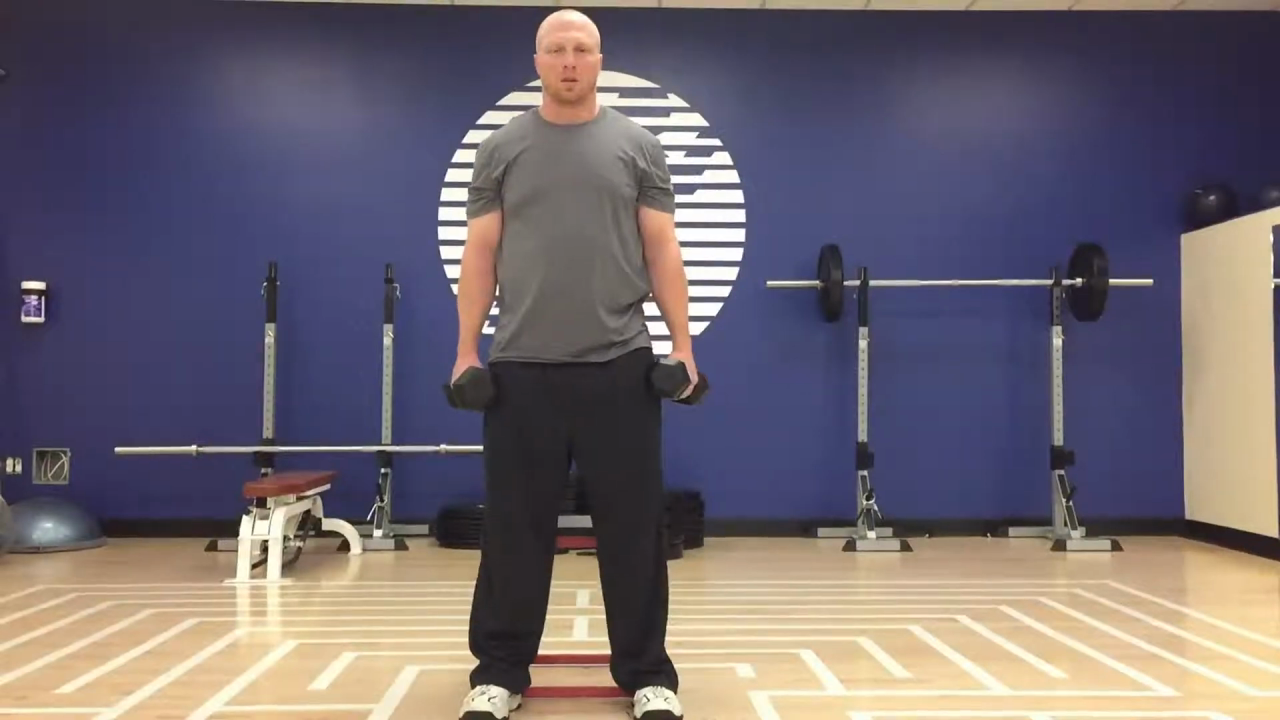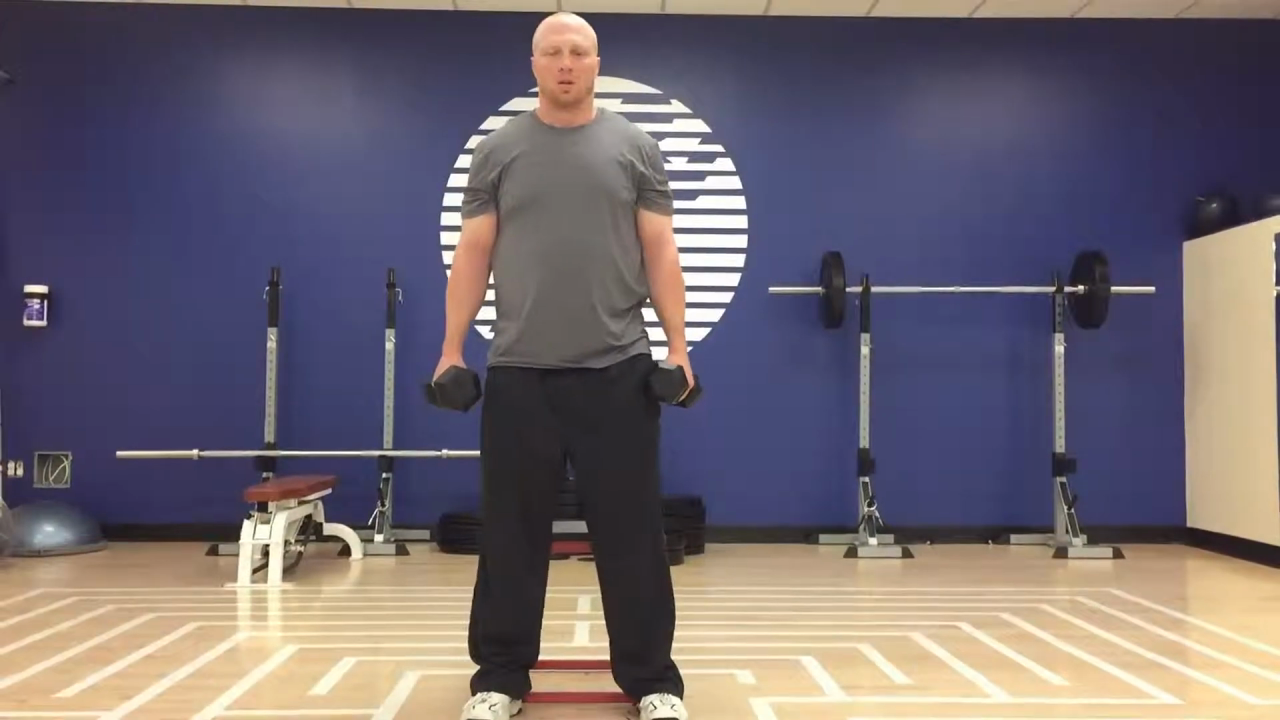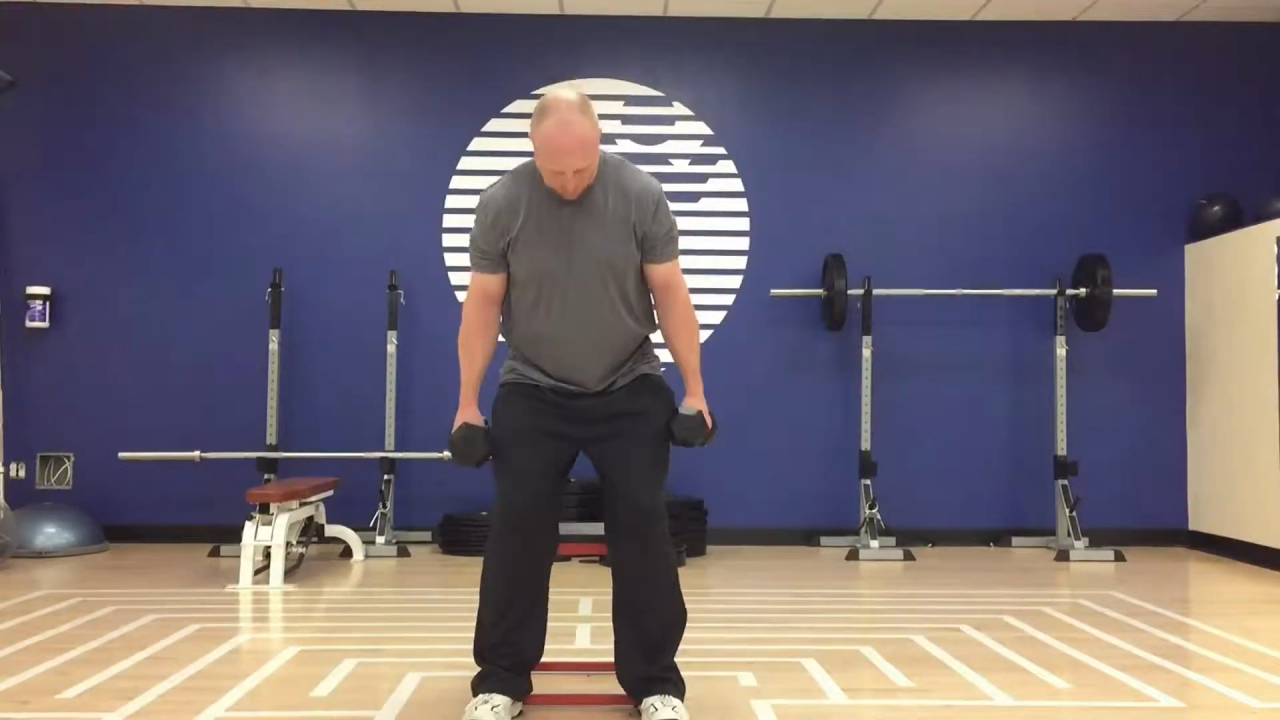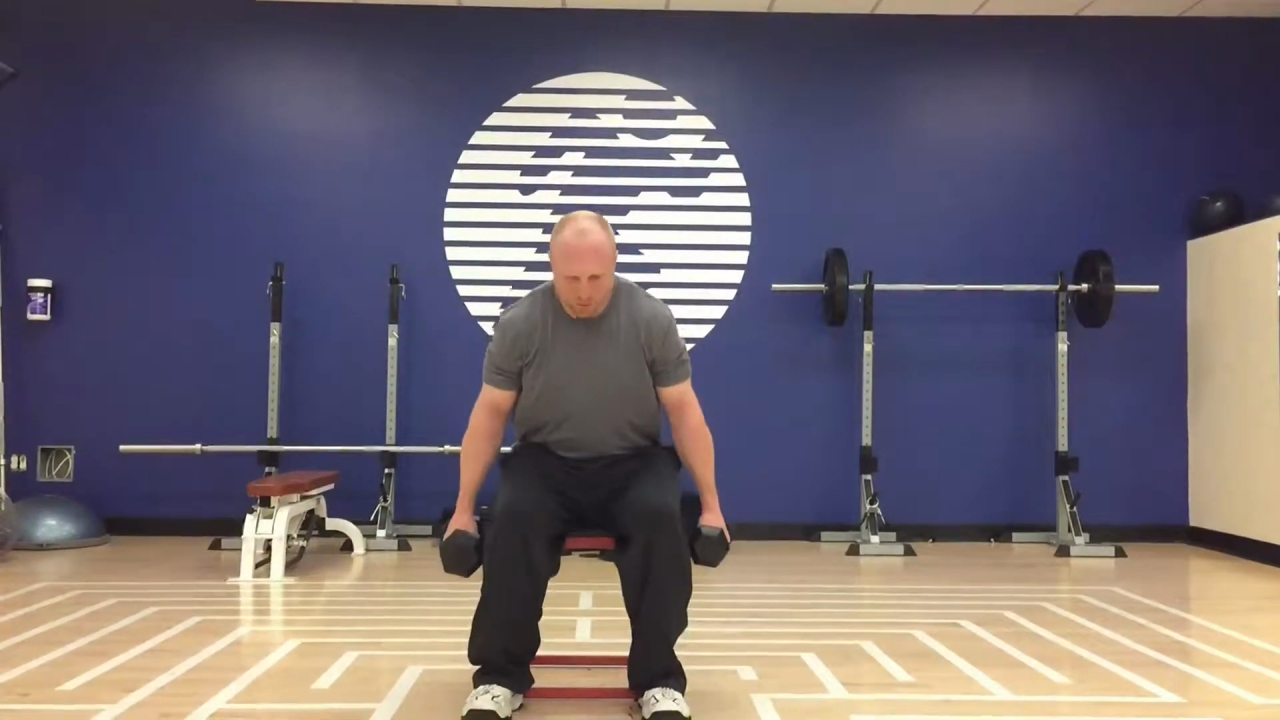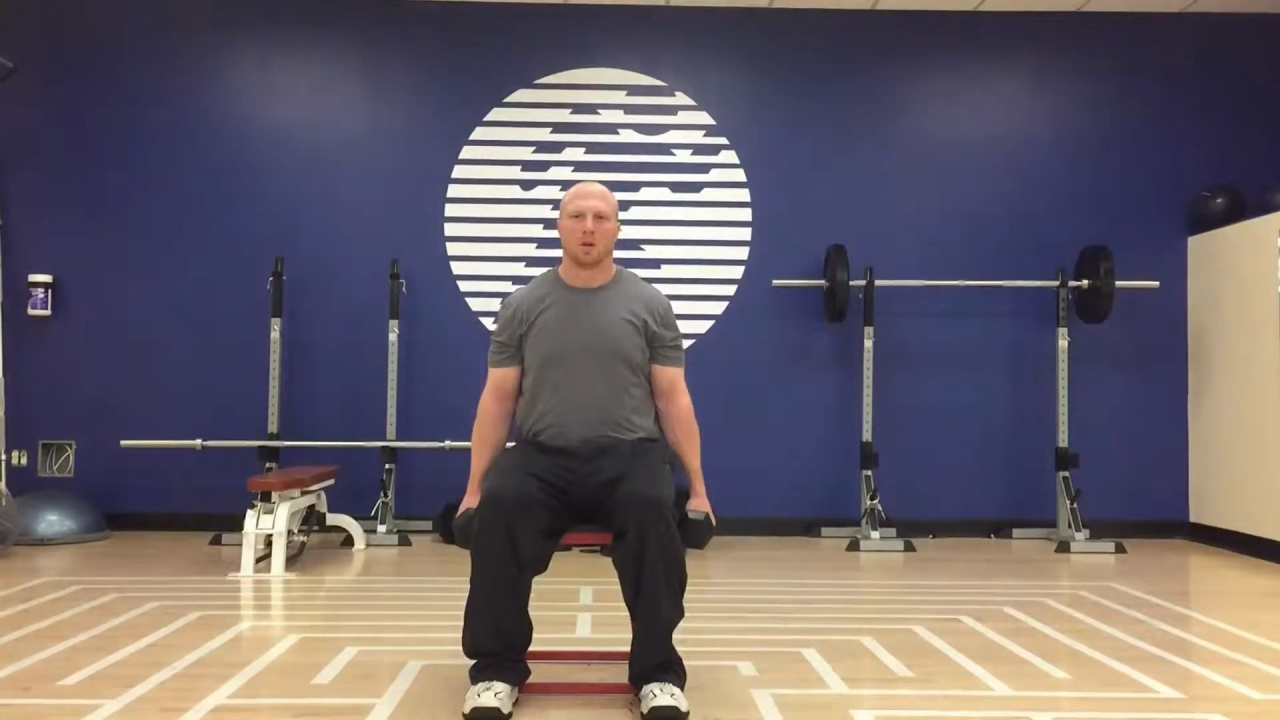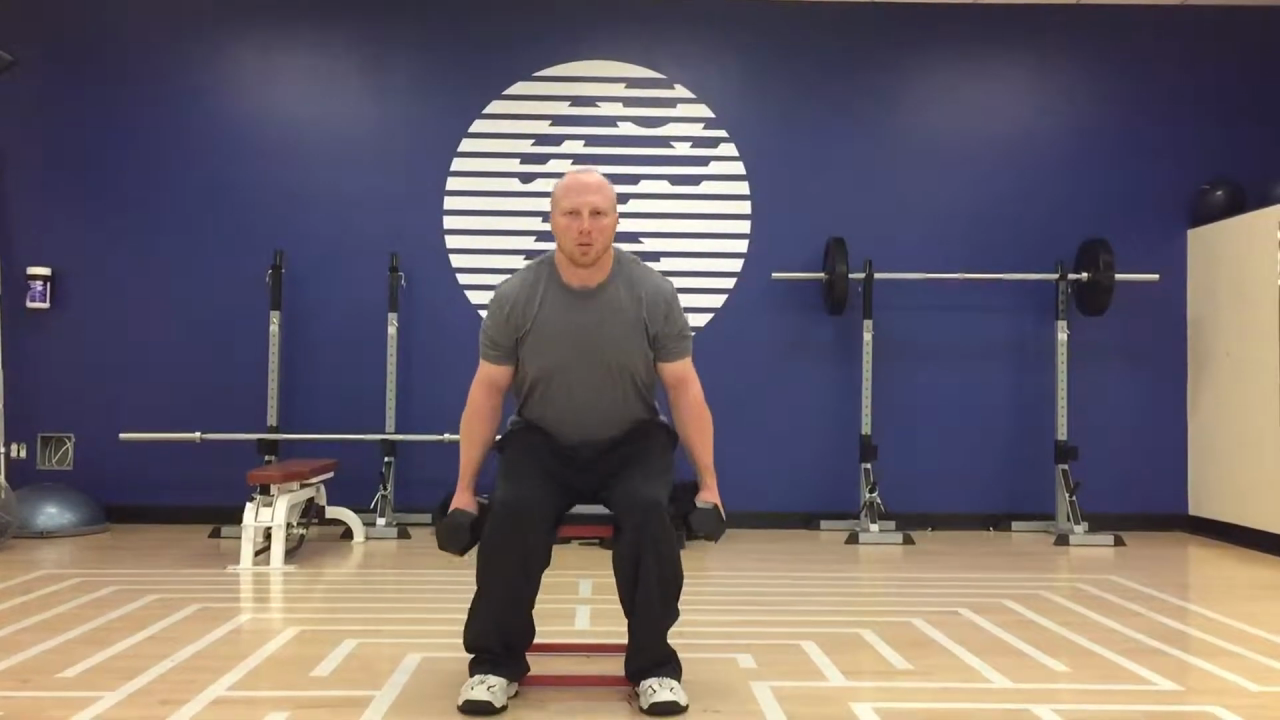
dt=0.7s
person 1, frame 1
left shoulder: (637, 146)
right shoulder: (501, 149)
left elbow: (662, 250)
right elbow: (481, 254)
left wrist: (682, 344)
right wrist: (466, 349)
left hip: (618, 366)
right hip: (522, 368)
left knee: (632, 526)
right knee: (515, 526)
person 1, frame 2
left shoulder: (634, 147)
right shoulder: (498, 151)
left elbow: (659, 252)
right elbow: (473, 254)
left wrist: (677, 346)
right wrist: (452, 348)
left hip: (617, 371)
right hip: (520, 373)
left knee: (631, 531)
right knee: (511, 532)
person 1, frame 3
left shoulder: (640, 195)
right shoulder: (502, 203)
left elbow: (671, 295)
right elbow: (483, 305)
left wrist: (694, 389)
right wrist: (468, 399)
left hip: (629, 390)
right hip: (533, 391)
left knee: (641, 524)
right knee: (519, 526)
person 1, frame 4
left shoulder: (652, 320)
right shoulder: (519, 325)
left elbow: (685, 413)
right elbow: (489, 414)
left wrist: (711, 503)
right wrist: (463, 508)
left hip: (632, 463)
right hip: (546, 463)
left knee: (660, 520)
right knee: (512, 522)
right ankle: (499, 677)
person 1, frame 5
left shoulder: (649, 305)
right shoulder: (522, 306)
left elbow: (673, 398)
right elbow: (498, 398)
left wrist: (697, 487)
right wrist: (474, 486)
left hip: (629, 454)
right hip: (543, 457)
left knee: (652, 509)
right knee: (500, 507)
left ankle: (657, 672)
right ankle: (497, 669)
person 1, frame 6
left shoulder: (653, 294)
right shoulder: (516, 297)
left elbow: (684, 389)
right elbow: (487, 391)
left wrist: (707, 481)
right wrist: (465, 485)
left hip: (632, 442)
right hip: (542, 442)
left knee: (648, 514)
right knee: (513, 515)
left ankle: (653, 665)
right ankle: (496, 664)
